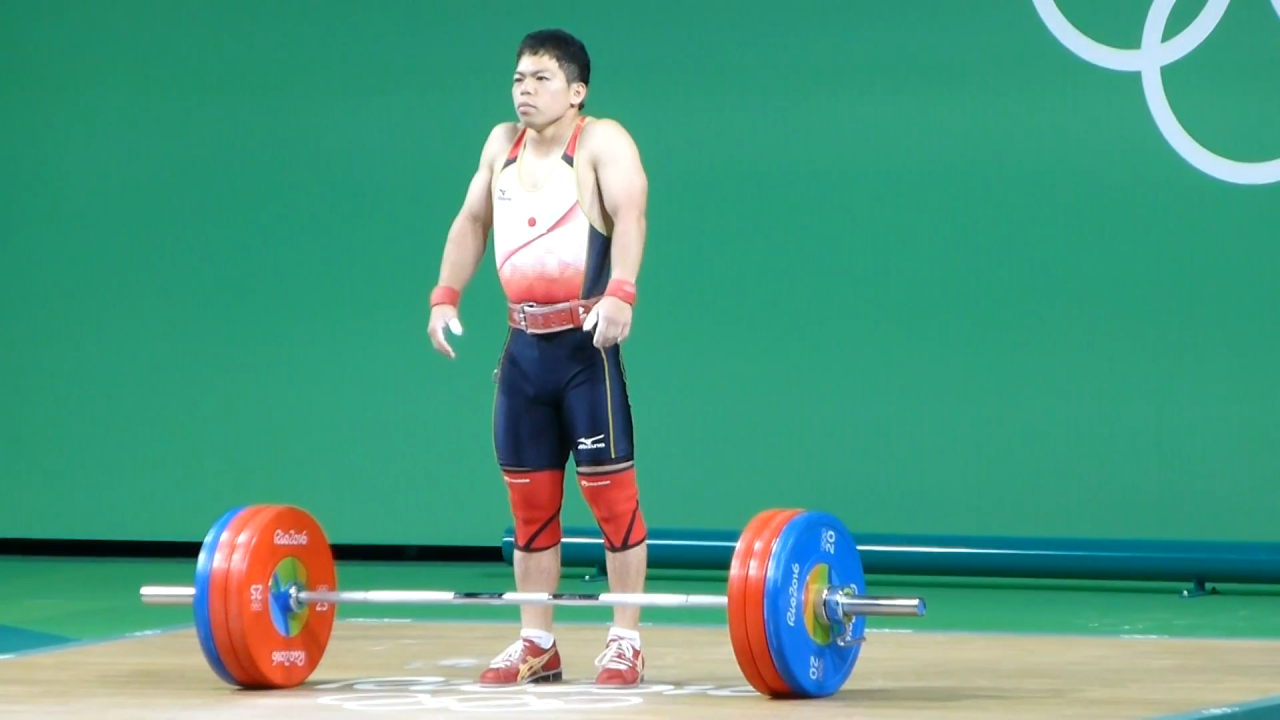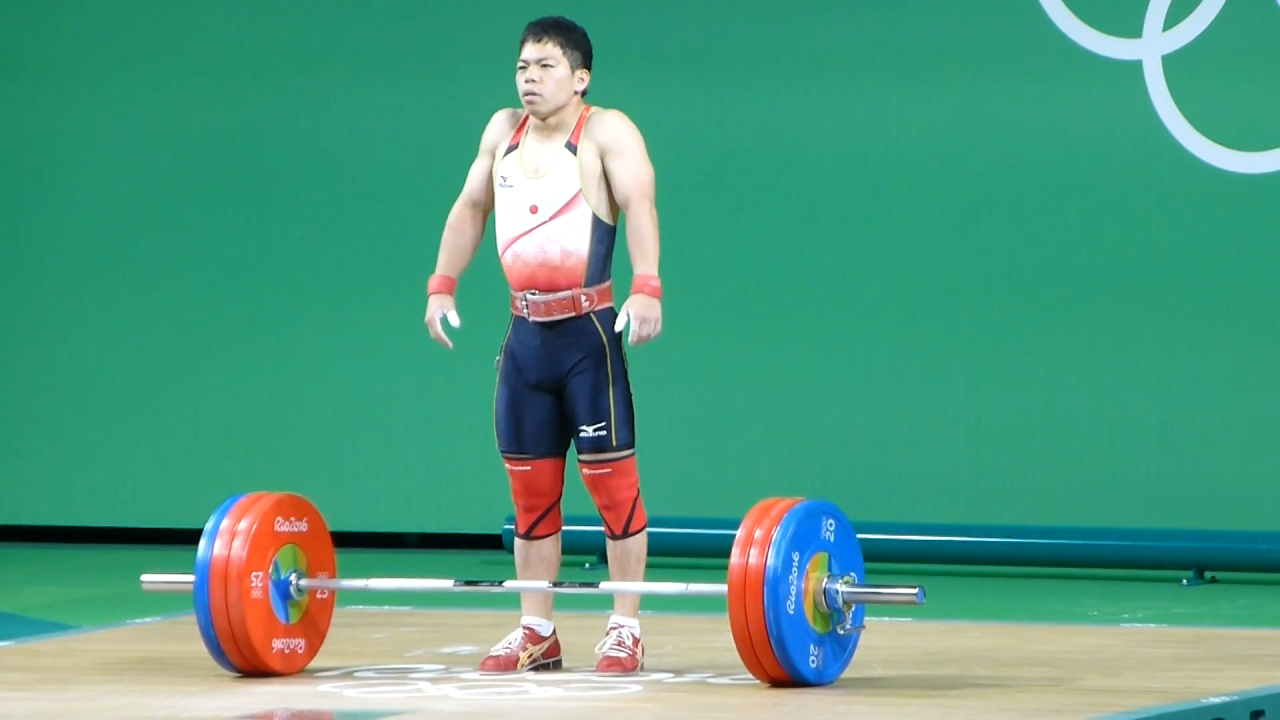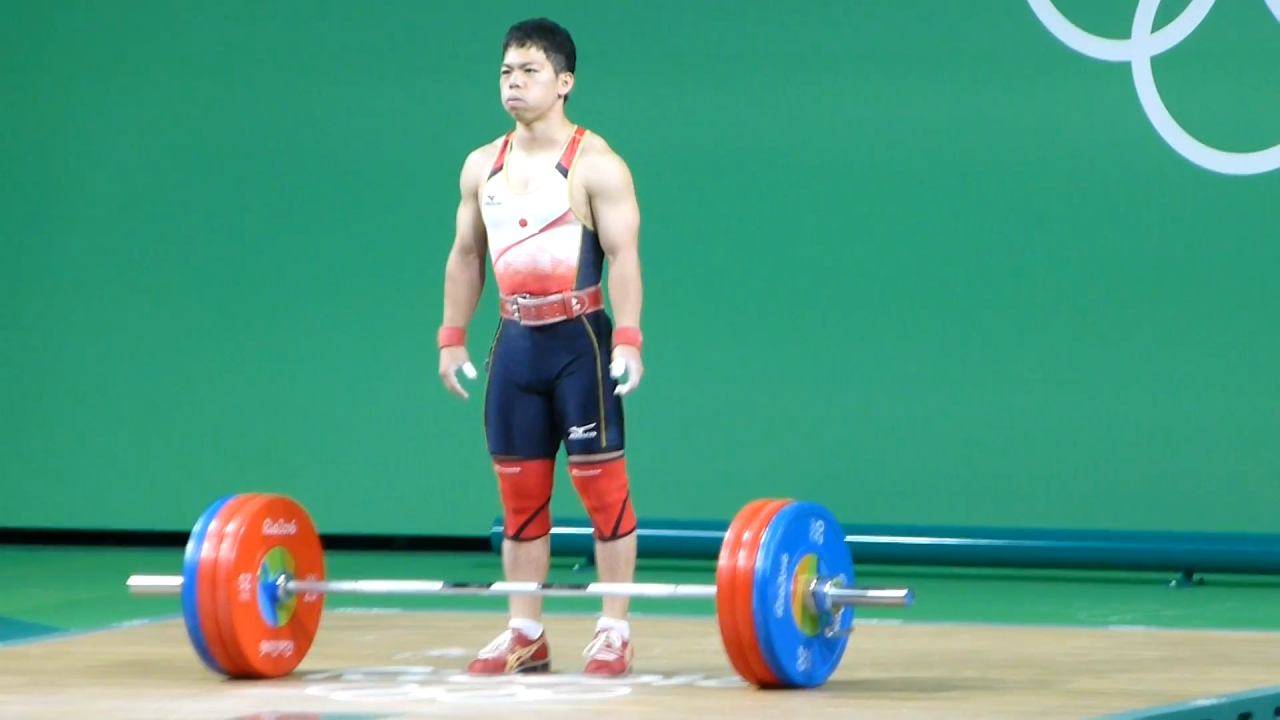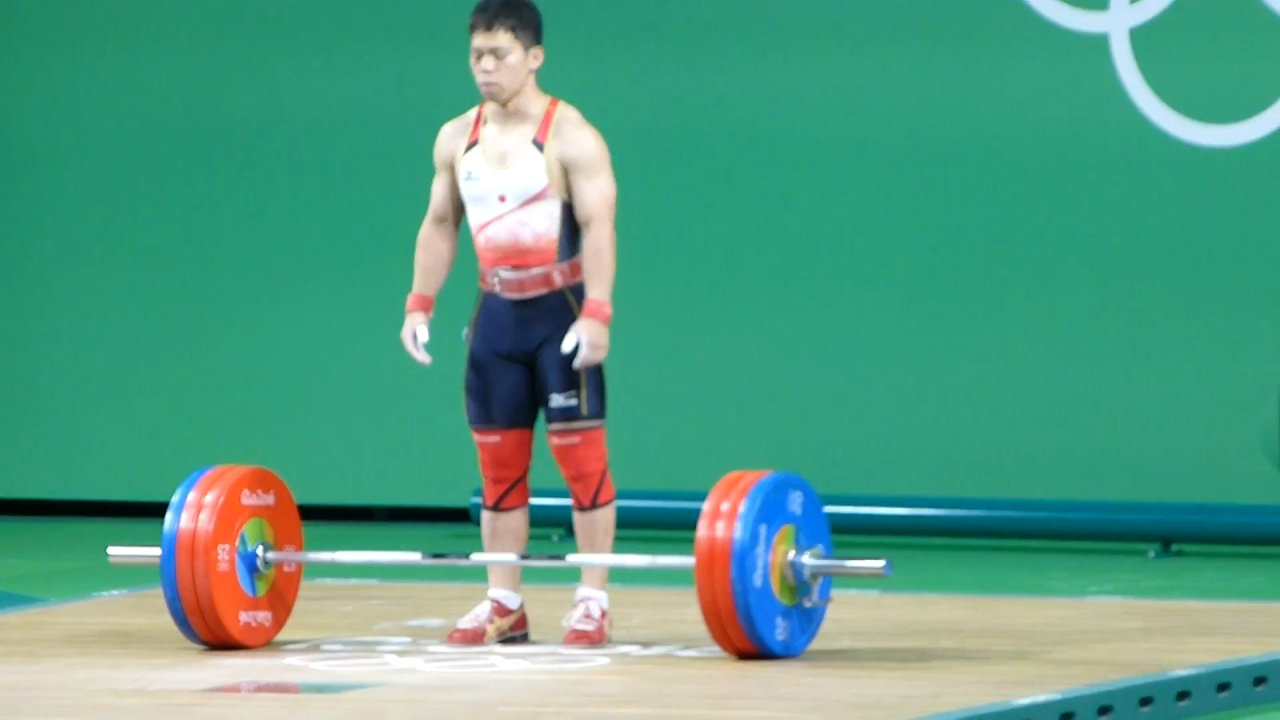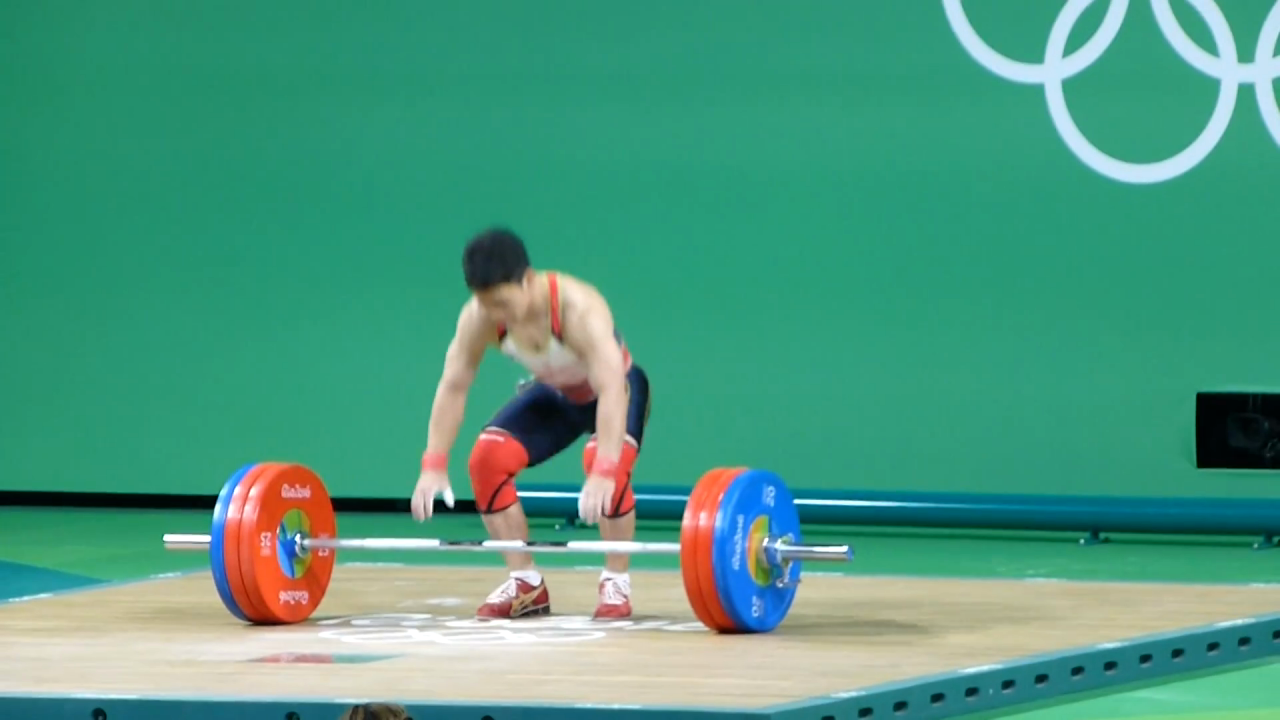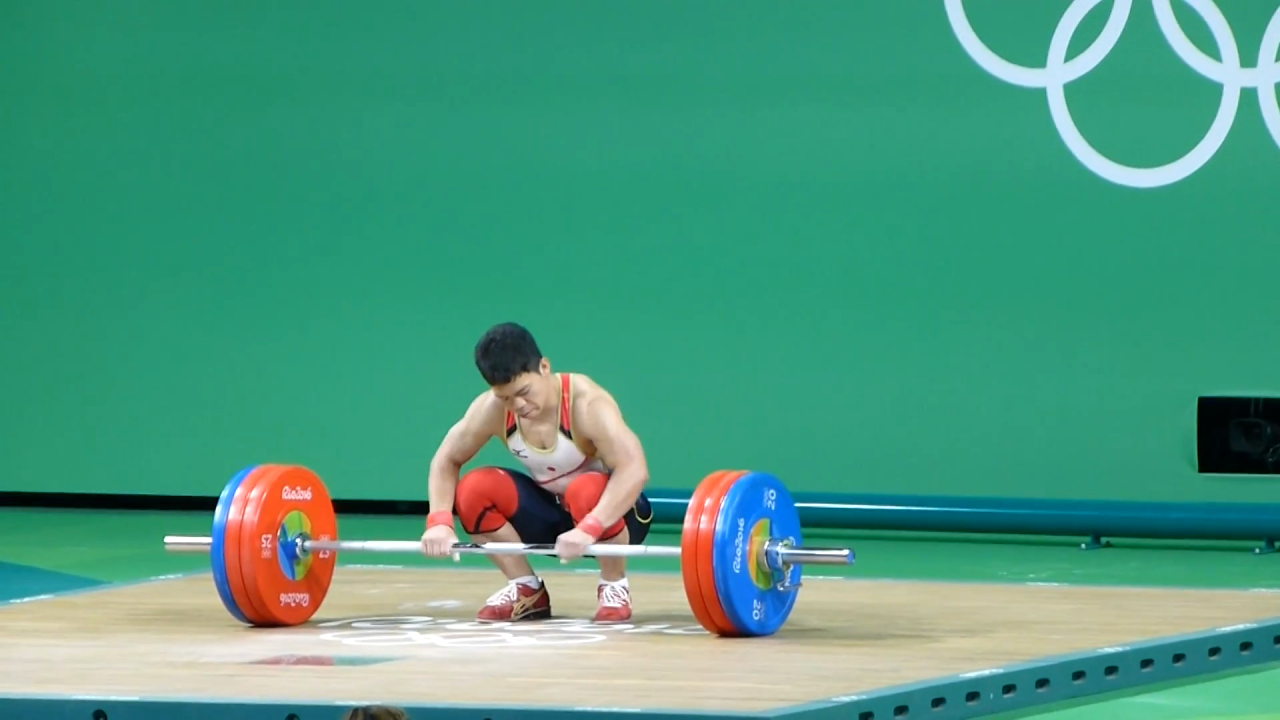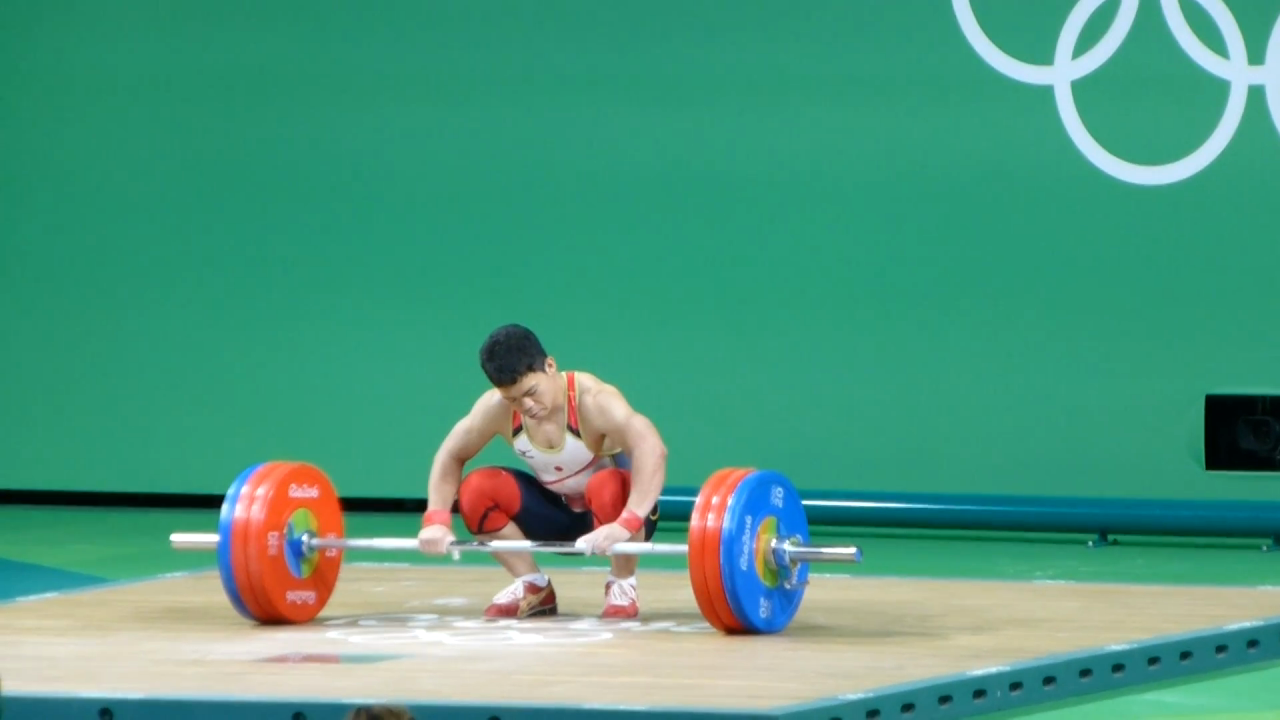
dt=0.5s
person 1, frame 1
left shoulder: (603, 141)
right shoulder: (502, 144)
left elbow: (630, 216)
right elbow: (471, 221)
left wrist: (620, 292)
right wrist: (445, 297)
left hip: (584, 348)
right hip: (522, 346)
left knee: (611, 493)
right knee: (529, 501)
left ankle: (625, 642)
right ankle: (536, 642)
person 1, frame 2
left shoulder: (607, 134)
right shoulder: (501, 133)
left elbow: (641, 211)
right elbow: (468, 212)
left wrist: (647, 290)
right wrist: (441, 287)
left hip: (589, 334)
right hip: (524, 336)
left knee: (611, 482)
right knee: (530, 489)
left ankle: (625, 629)
right ankle: (536, 630)
person 1, frame 3
left shoulder: (595, 163)
right shoulder: (481, 165)
left elbow: (623, 256)
right elbow: (465, 256)
left wrist: (628, 340)
right wrist: (452, 338)
left hip: (578, 338)
right hip: (513, 342)
left knee: (600, 485)
right knee: (519, 492)
left ankle: (613, 631)
right ankle: (525, 632)
person 1, frame 4
left shoulder: (571, 135)
right shoulder: (455, 138)
left elbow: (599, 229)
right elbow: (439, 226)
left wrist: (597, 312)
right wrist: (419, 305)
left hip: (561, 311)
right hip: (496, 314)
left knee: (581, 457)
right knee: (498, 466)
left ankle: (593, 600)
right ankle: (504, 604)
person 1, frame 5
left shoulder: (579, 308)
right shoulder: (479, 315)
left elbow: (612, 390)
right elbow: (453, 386)
left wrist: (604, 471)
right wrist: (432, 467)
left hip: (614, 390)
right hip: (553, 394)
left knee: (602, 468)
right knee: (487, 458)
left ankle: (616, 581)
right ankle: (526, 581)
person 1, frame 6
left shoulder: (587, 402)
right shoulder: (489, 408)
left elbow: (635, 470)
right elbow: (447, 460)
left wrist: (587, 528)
right wrist: (440, 522)
left hip: (603, 511)
right hip: (551, 512)
left knee: (587, 491)
right knee: (472, 489)
left ankle: (614, 586)
right ankle: (526, 587)
person 1, frame 7
left shoulder: (592, 399)
right shoulder: (496, 408)
left elbow: (652, 449)
right elbow: (450, 456)
left wrist: (626, 523)
right wrist: (436, 520)
left hip: (610, 513)
right hip: (558, 515)
left knee: (609, 486)
right knee: (476, 489)
left ankle: (622, 584)
right ankle: (534, 586)
